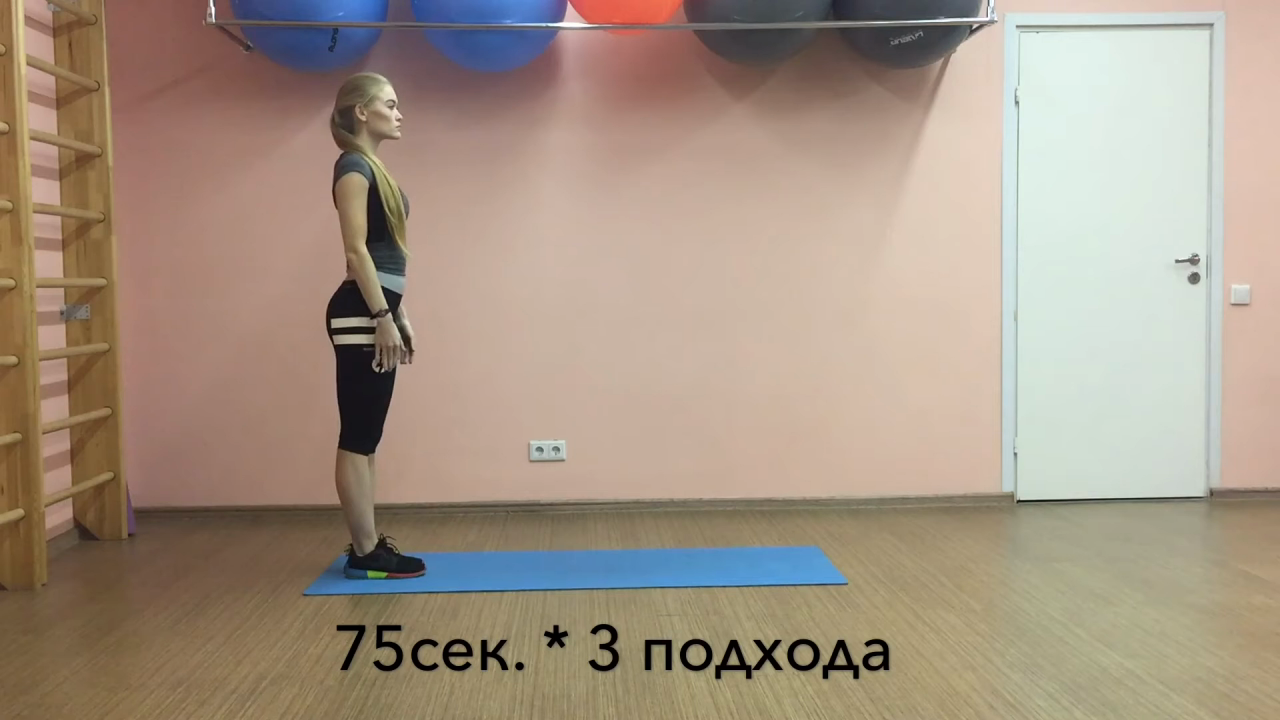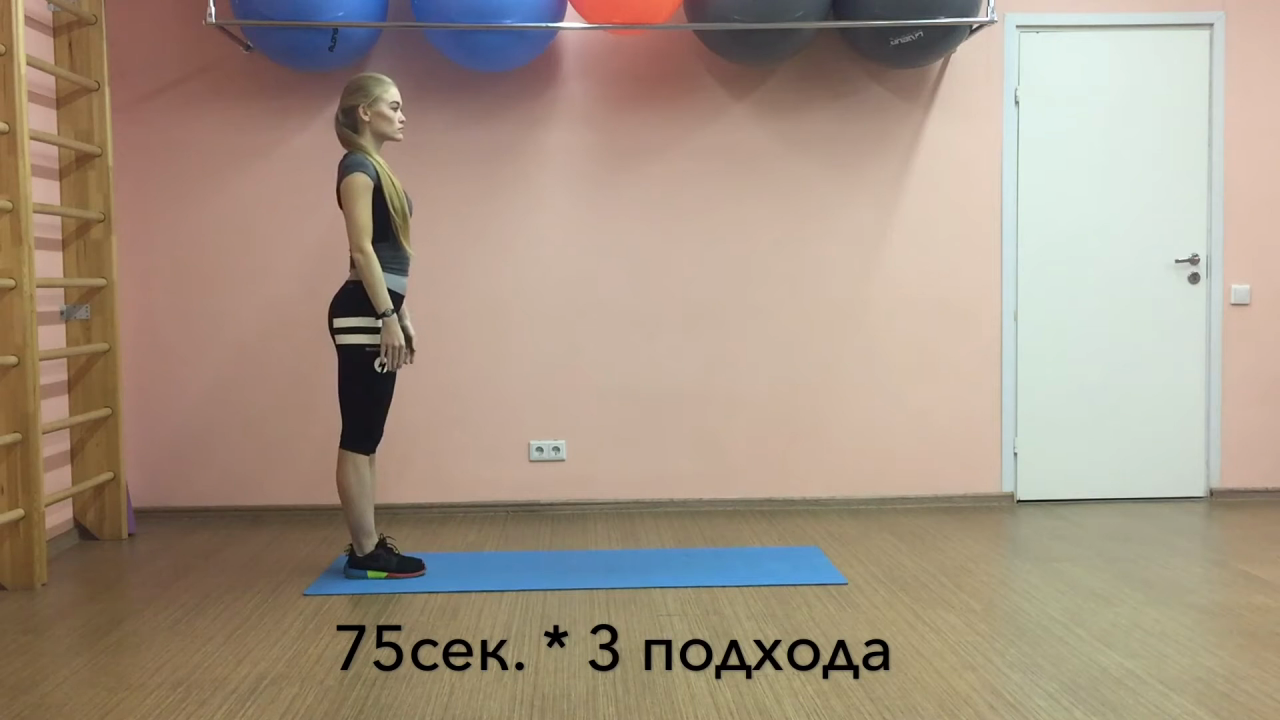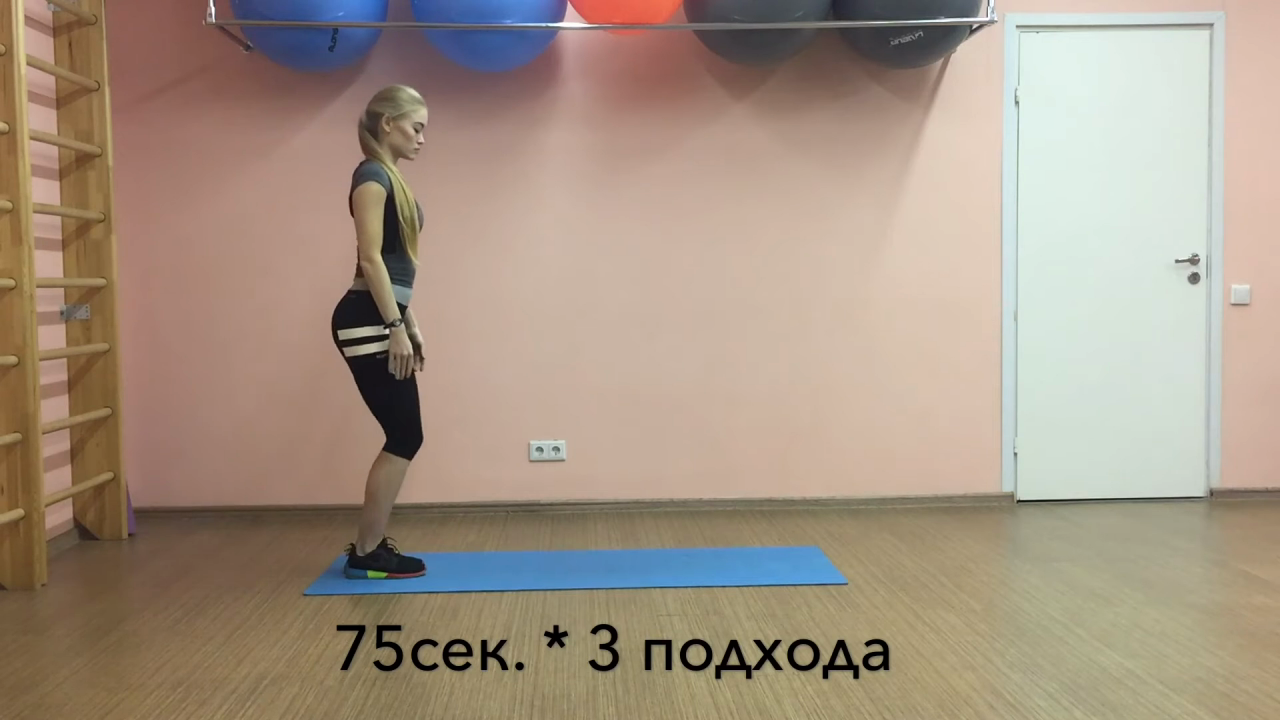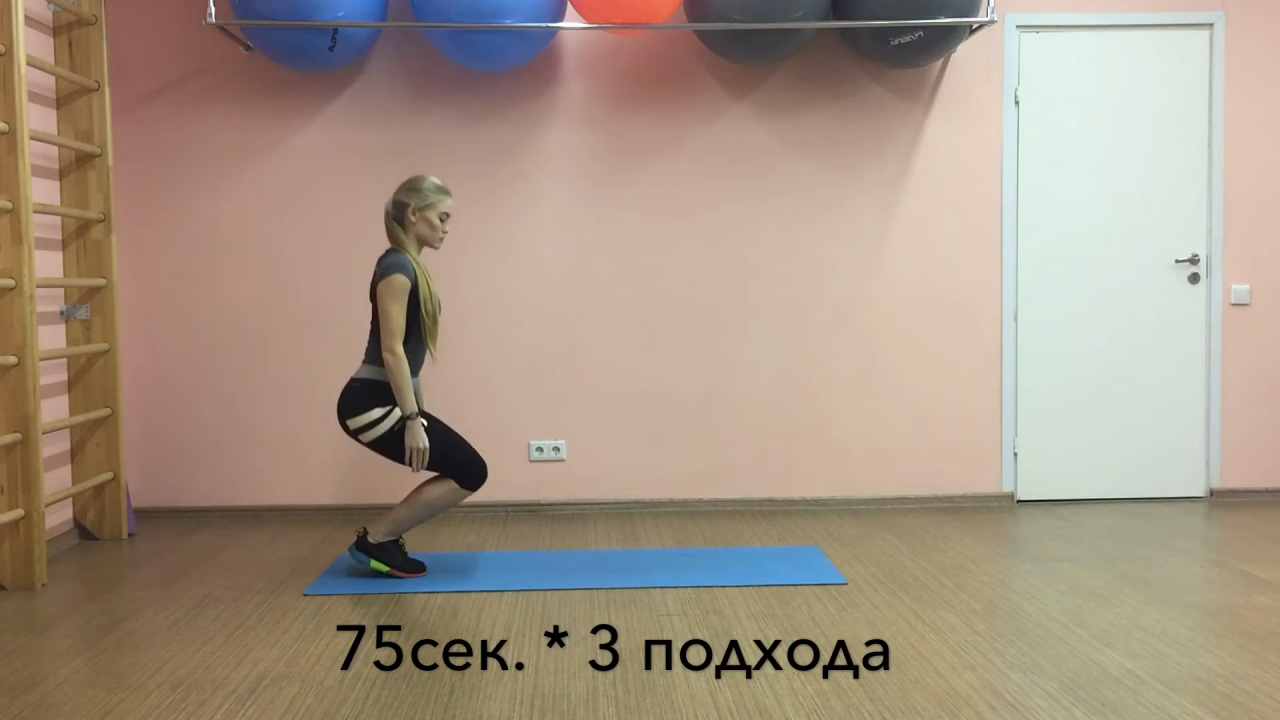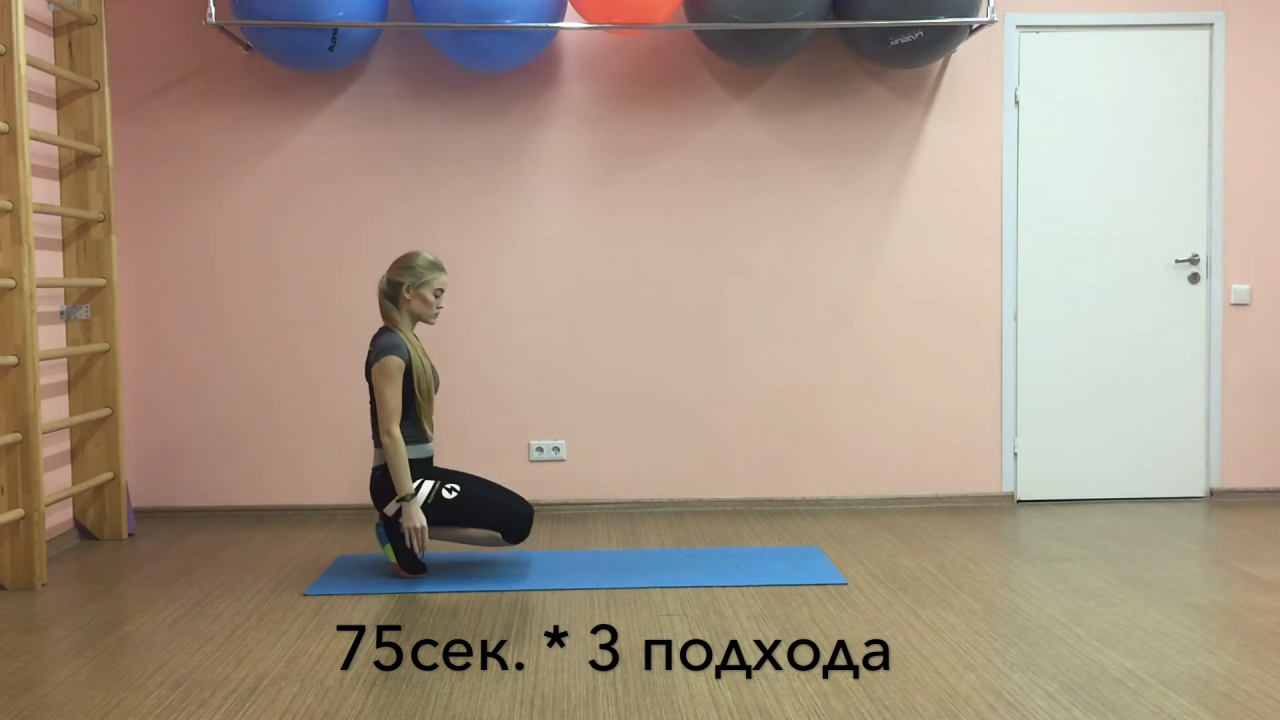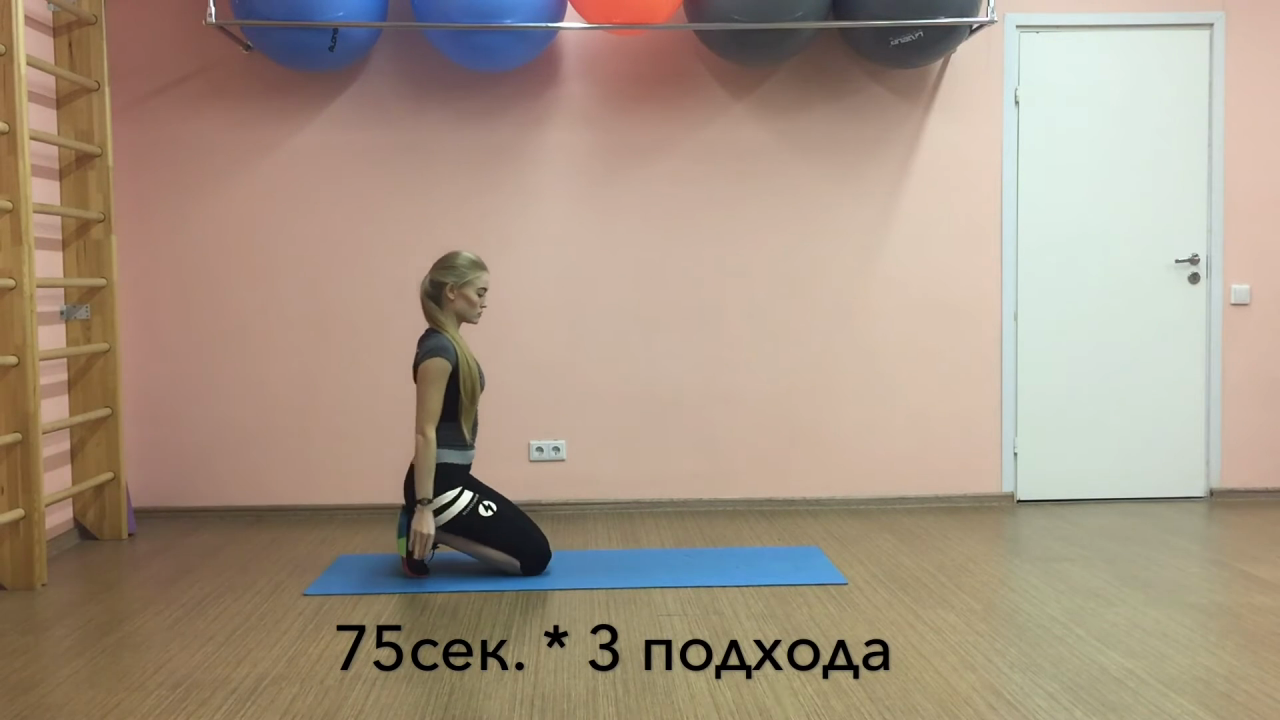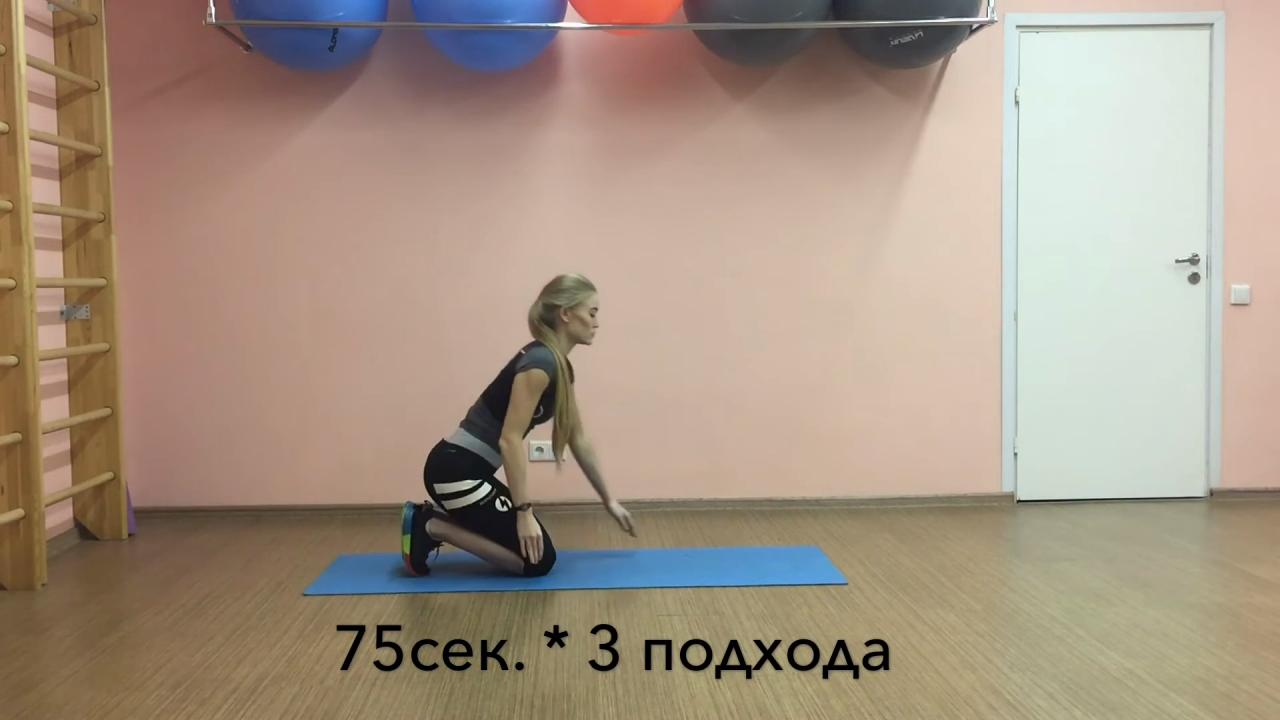
dt=0.4s
person 1, frame 1
left shoulder: (372, 168)
right shoulder: (353, 167)
right elbow: (356, 251)
left wrist: (400, 317)
right wrist: (382, 319)
left hip: (377, 310)
right hip: (361, 314)
left knee: (366, 437)
right knee: (358, 438)
left ankle: (368, 546)
right ankle: (365, 554)
person 1, frame 2
left shoulder: (374, 167)
right shoulder: (357, 167)
right elbow: (363, 250)
left wrist: (402, 316)
right wrist: (388, 317)
left hip: (377, 310)
right hip: (363, 313)
left knee: (367, 437)
right knee: (359, 438)
left ankle: (369, 546)
right ankle: (365, 553)
person 1, frame 3
left shoulder: (389, 177)
right shoulder: (372, 175)
right elbow: (371, 260)
left wrist: (410, 322)
right wrist: (395, 328)
left hip: (380, 319)
right hip: (368, 322)
left knee: (402, 438)
right knee: (405, 438)
left ankle: (372, 546)
right ankle: (365, 555)
person 1, frame 4
left shoulder: (408, 264)
right shoulder: (397, 267)
right elbow: (391, 351)
left wrist: (416, 412)
right wrist: (413, 421)
left hip: (382, 399)
right hip: (371, 401)
left knee: (463, 470)
right knee: (470, 472)
left ankle: (382, 538)
right ankle: (375, 540)
person 1, frame 5
left shoulder: (405, 341)
right shoulder: (390, 347)
right elbow: (390, 432)
right wrist: (409, 503)
left hip: (417, 471)
right hip: (400, 481)
left knee: (518, 513)
right knee: (516, 522)
left ankle: (408, 531)
right ankle: (404, 531)
person 1, frame 6
left shoulder: (448, 342)
right shoulder: (438, 348)
right elbow: (425, 433)
right wrist: (424, 508)
left hip: (453, 476)
right hip: (440, 483)
left knee: (530, 546)
right knee: (535, 557)
left ankle: (428, 530)
right ankle: (430, 532)
person 1, frame 7
left shoulder: (558, 364)
right shoulder: (541, 362)
left elbow: (578, 439)
right elbow: (510, 440)
left wrist: (609, 500)
right wrist: (524, 512)
left hip: (468, 470)
right hip: (456, 471)
left knee: (533, 549)
right knee: (538, 559)
left ankle: (430, 519)
right ankle: (432, 527)
